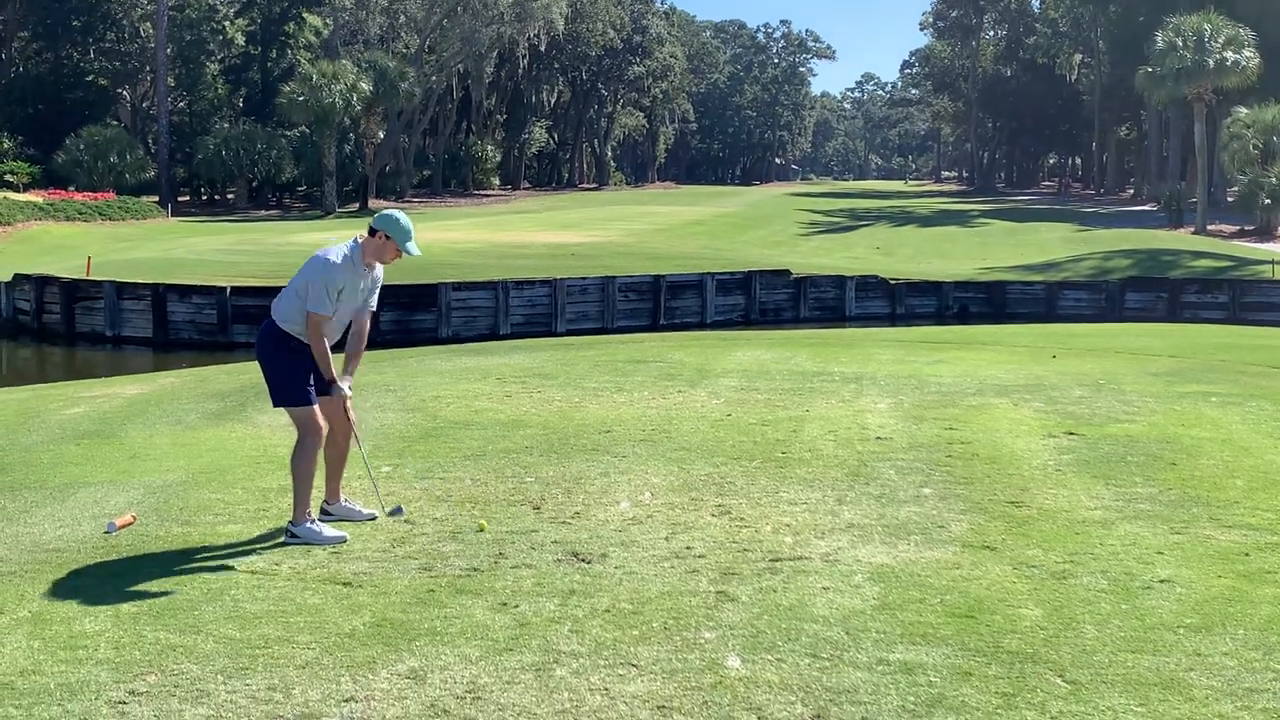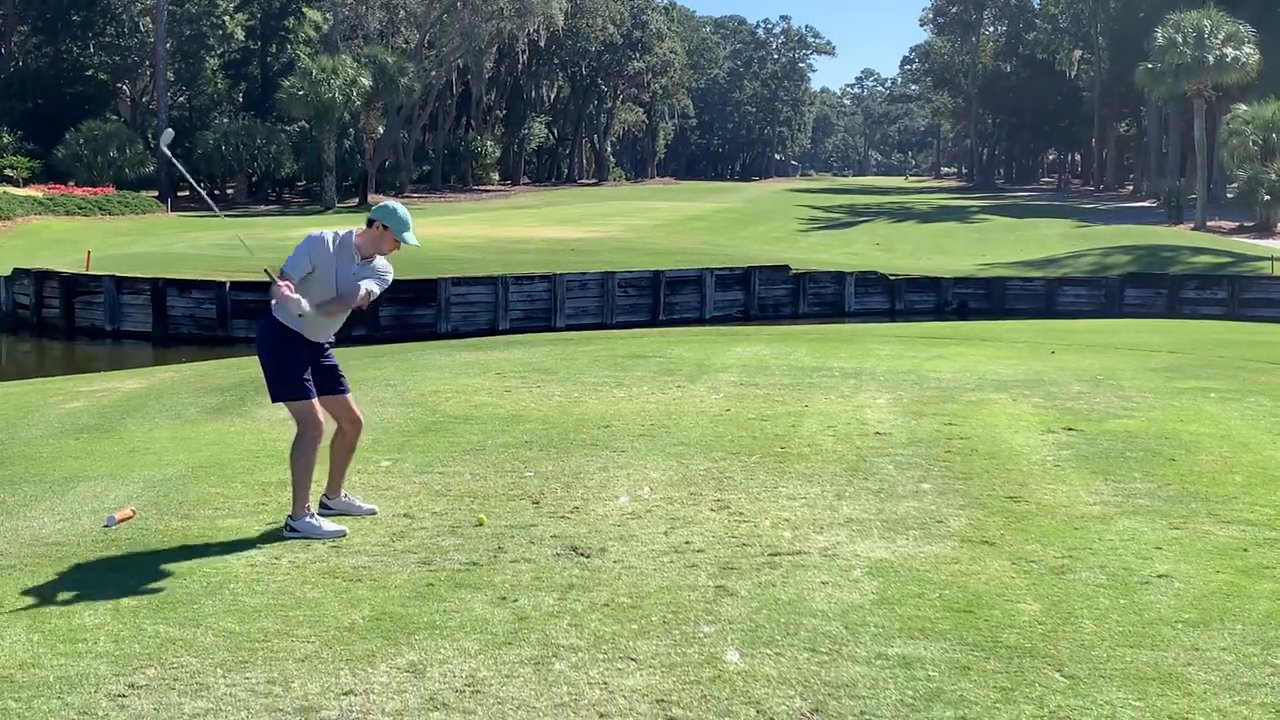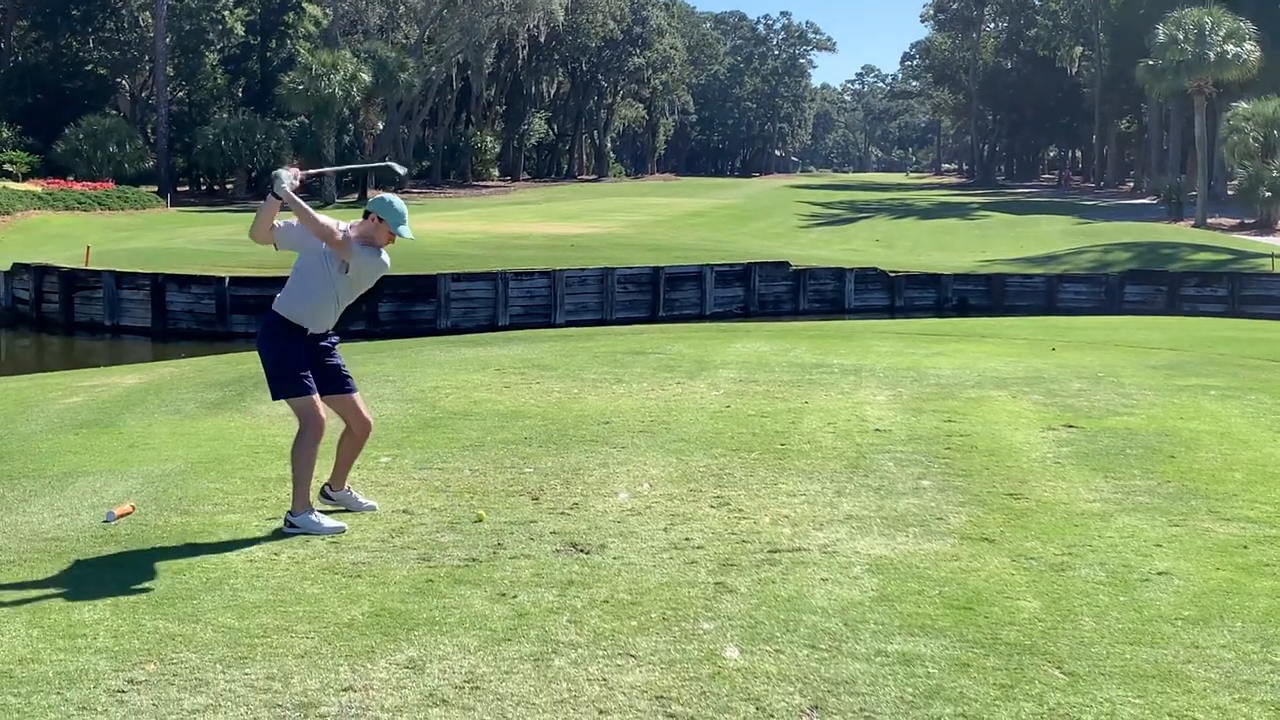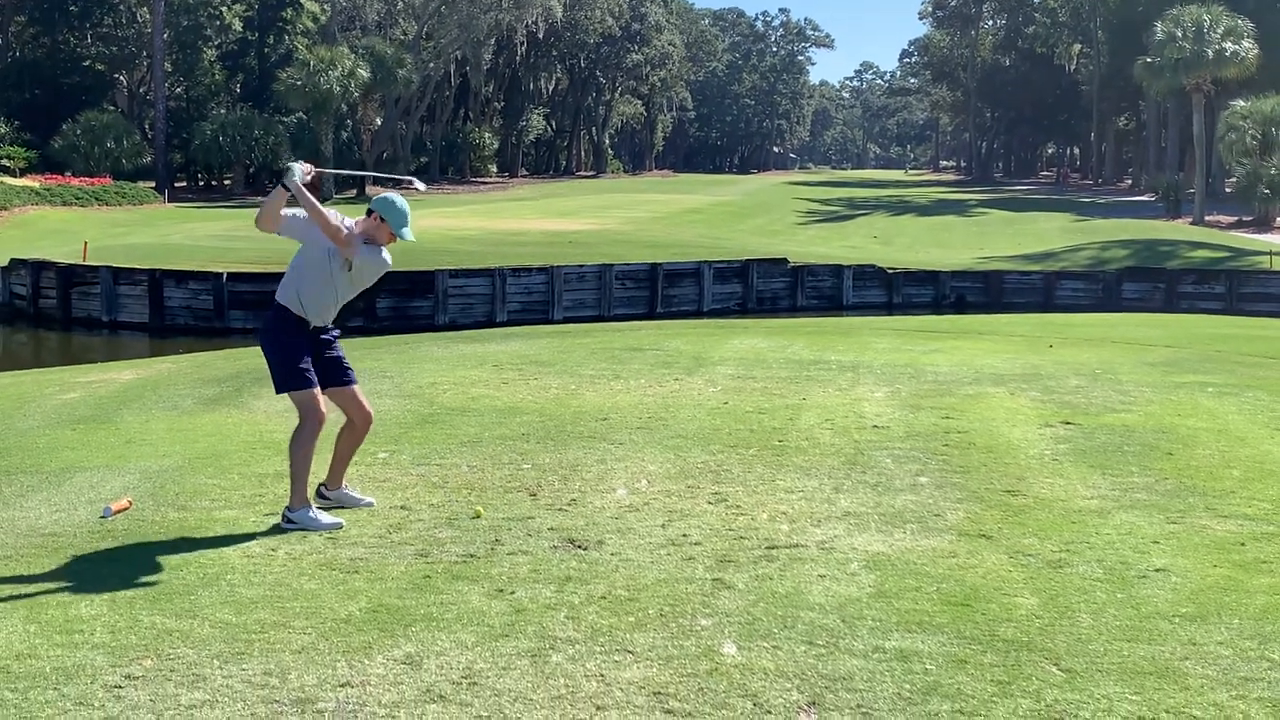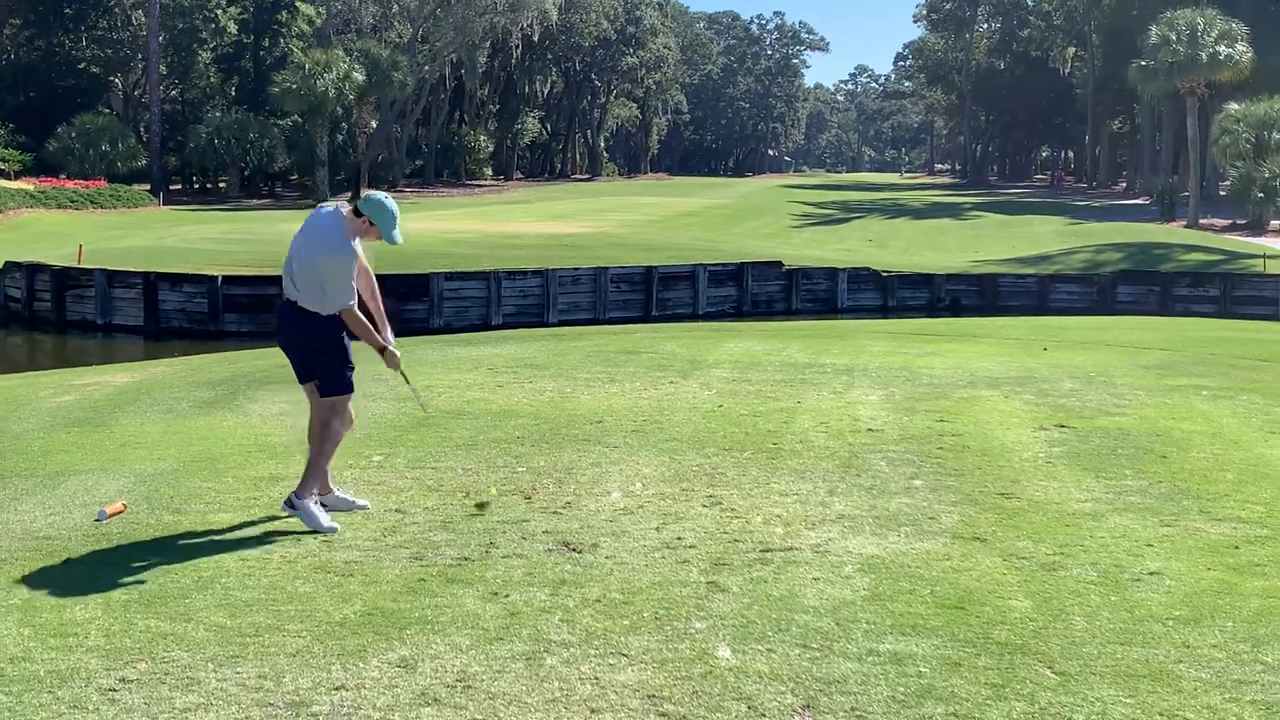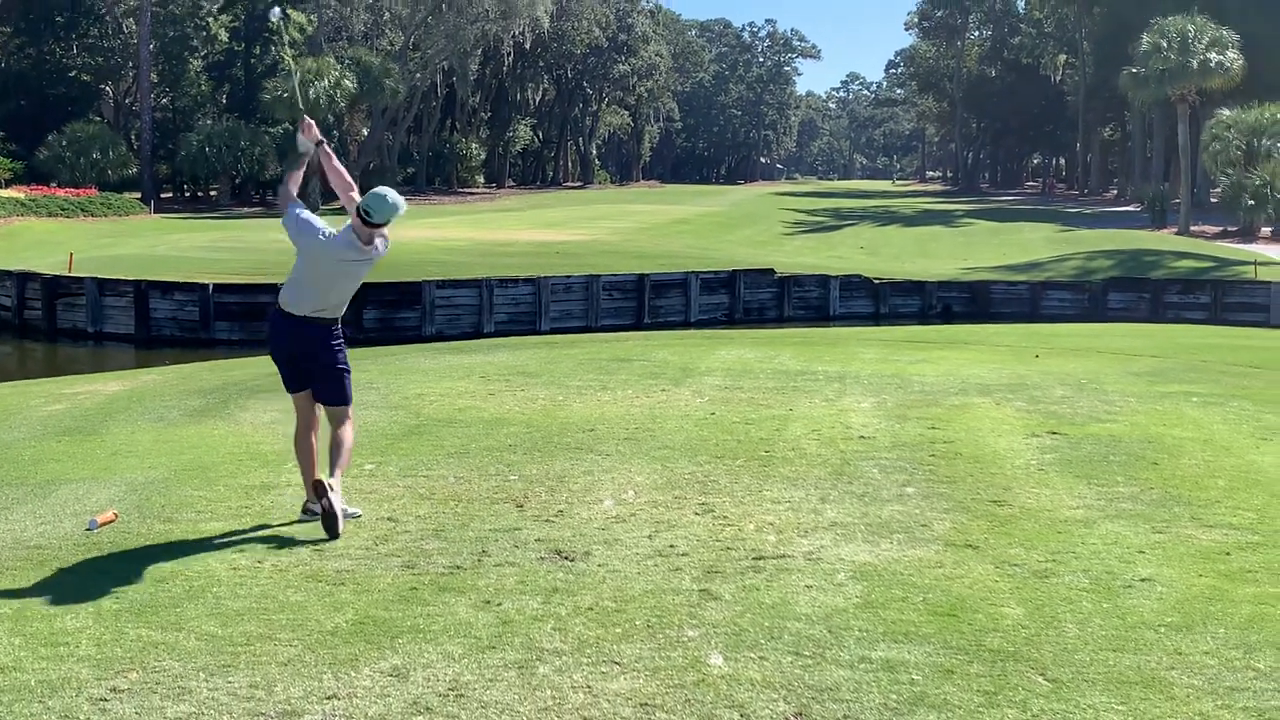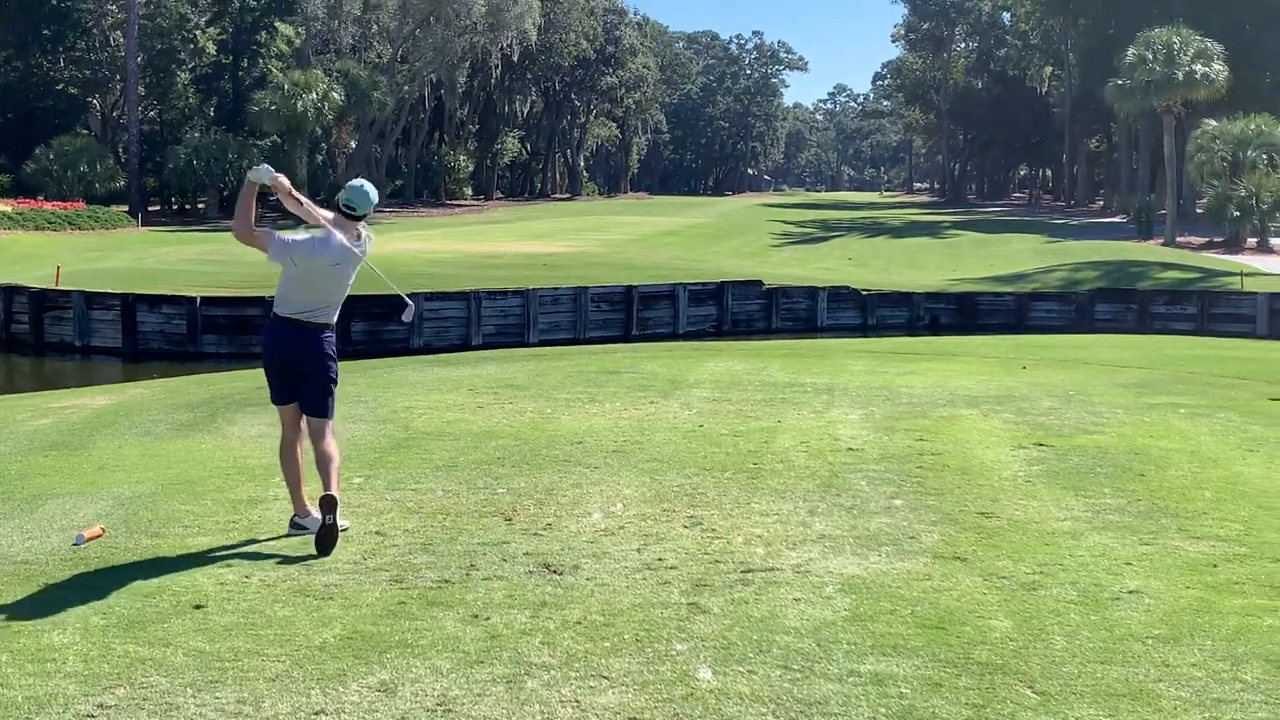
dt=0.2s
person 1, frame 1
left shoulder: (375, 274)
right shoulder: (331, 264)
left elbow: (361, 326)
right elbow: (314, 329)
left wrist: (346, 377)
right wrist: (332, 379)
left hip: (312, 350)
right hip: (282, 341)
left knee: (341, 422)
right knee: (313, 428)
left ankle: (333, 502)
right ankle: (300, 522)
person 1, frame 2
left shoulder: (381, 273)
right shoulder: (321, 242)
left elbow: (347, 302)
right elbow: (281, 283)
left wrist: (307, 307)
right wrist: (283, 292)
left hip: (317, 344)
right hip: (281, 337)
left knee: (351, 421)
right knee: (312, 423)
left ankle: (333, 497)
right ankle: (299, 517)
person 1, frame 3
left shoulder: (377, 261)
right shoulder: (314, 229)
left elbow: (332, 239)
right elbow: (258, 234)
left wrist: (290, 195)
right wrist: (277, 194)
left hip: (320, 341)
right hip: (282, 334)
left knee: (361, 423)
right knee: (315, 420)
left ankle: (336, 488)
right ankle: (299, 513)
person 1, frame 4
left shoulder: (378, 259)
right shoulder: (314, 223)
left elbow: (339, 237)
right elbow: (264, 223)
left wrist: (298, 189)
right wrist: (285, 186)
left hip: (321, 333)
right hip: (285, 328)
left knee: (361, 416)
right knee: (314, 413)
left ankle: (333, 487)
right ankle: (297, 509)
person 1, frame 5
left shoulder: (331, 210)
right shoulder: (337, 252)
left elbow: (363, 271)
right elbow: (349, 314)
left wrist: (384, 326)
right wrist: (382, 347)
left hip: (291, 319)
right hip: (320, 328)
left knee: (324, 408)
right knee: (339, 417)
left ankle: (323, 490)
right ankle: (302, 496)
person 1, frame 6
left shoulder: (315, 238)
right shoulder: (377, 251)
left elbow: (286, 197)
right elbow: (348, 192)
left wrist: (308, 151)
right wrist: (321, 145)
left hip: (283, 329)
right hip: (322, 336)
left knee: (306, 418)
right knee: (341, 420)
left ankle: (315, 499)
right ankle: (331, 487)
person 1, frame 7
left shoulder: (311, 250)
right shoulder: (362, 240)
left elbow: (243, 232)
right elbow: (319, 216)
left wrist: (252, 182)
right wrist: (286, 190)
left hip: (280, 334)
right hip: (317, 340)
left knee: (291, 428)
right knee: (321, 432)
left ankle: (302, 513)
right ankle: (330, 500)
